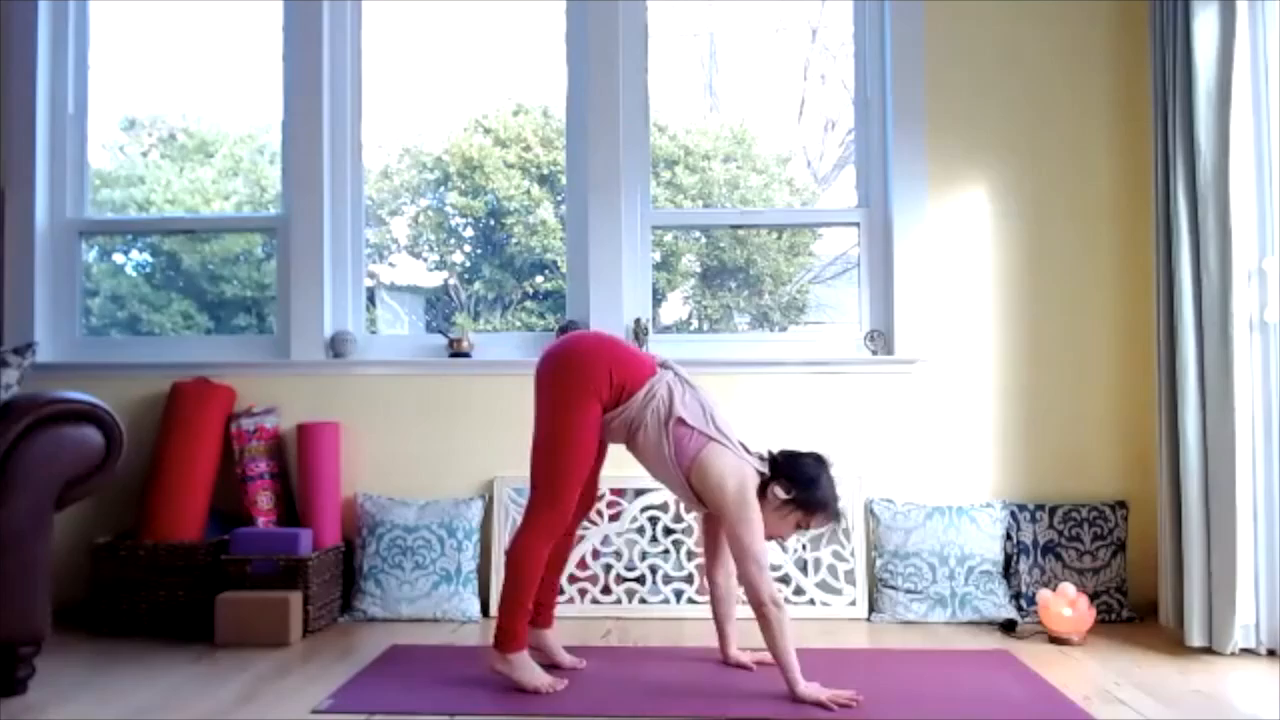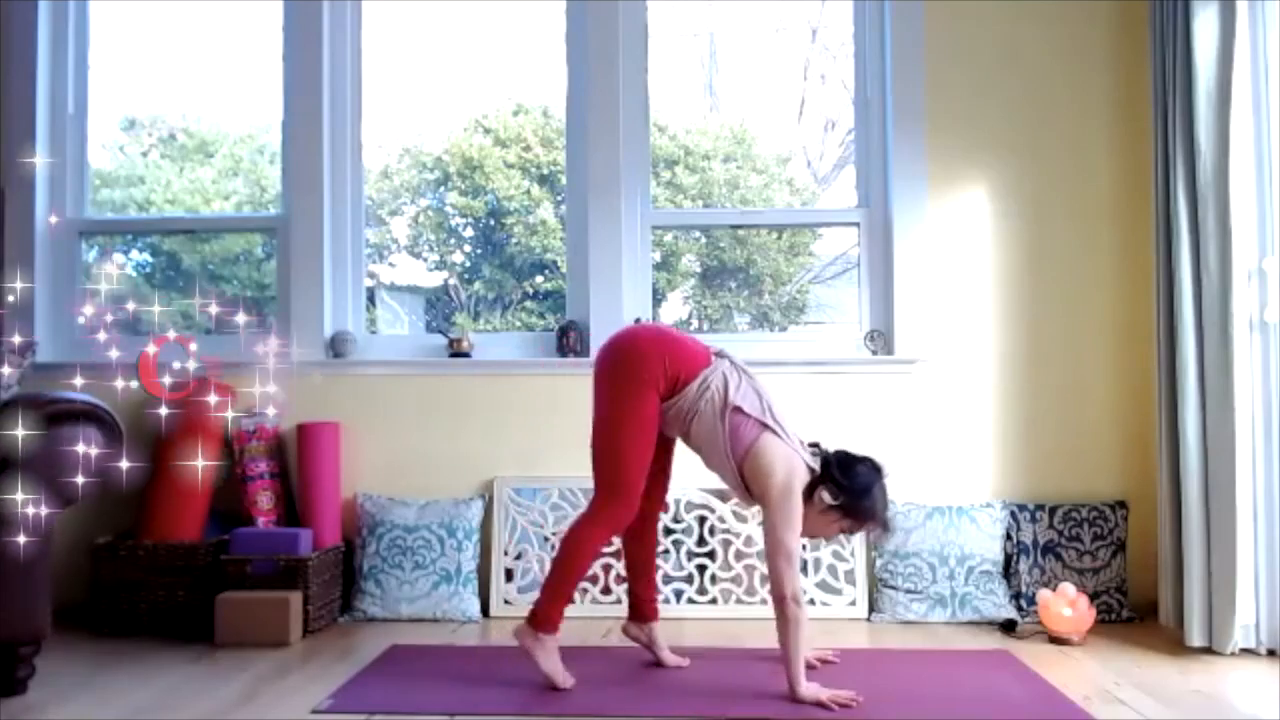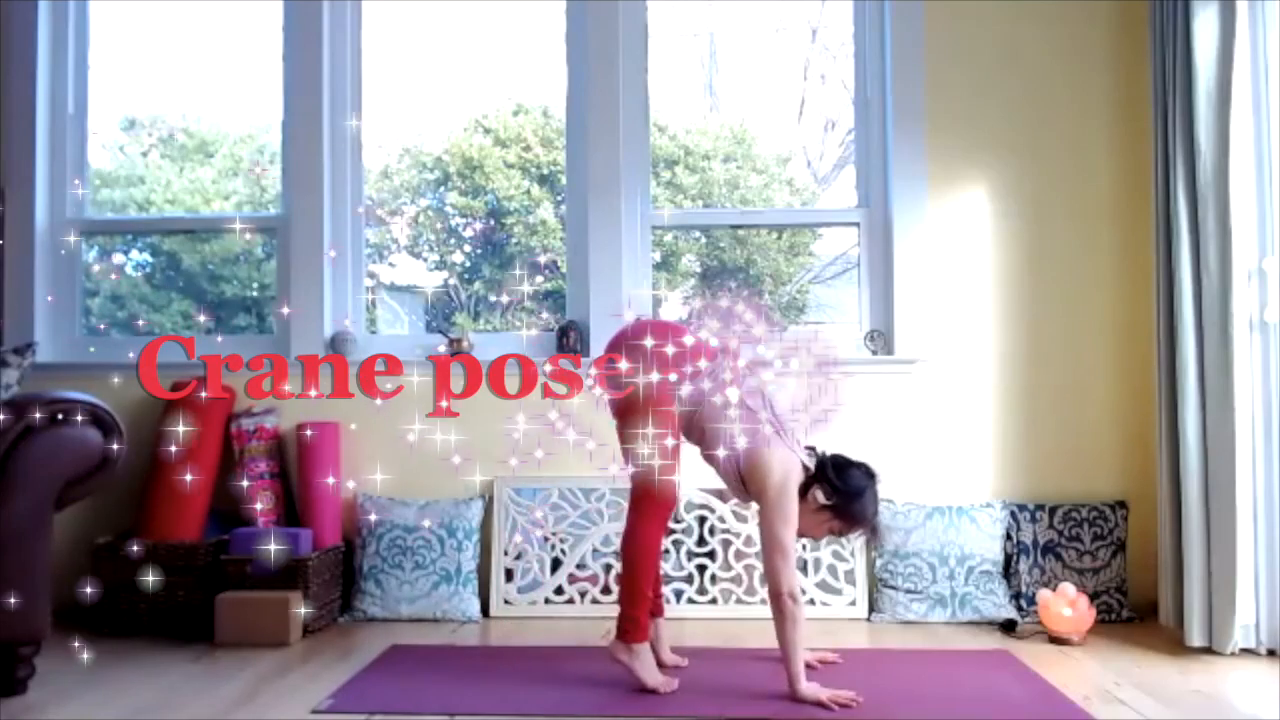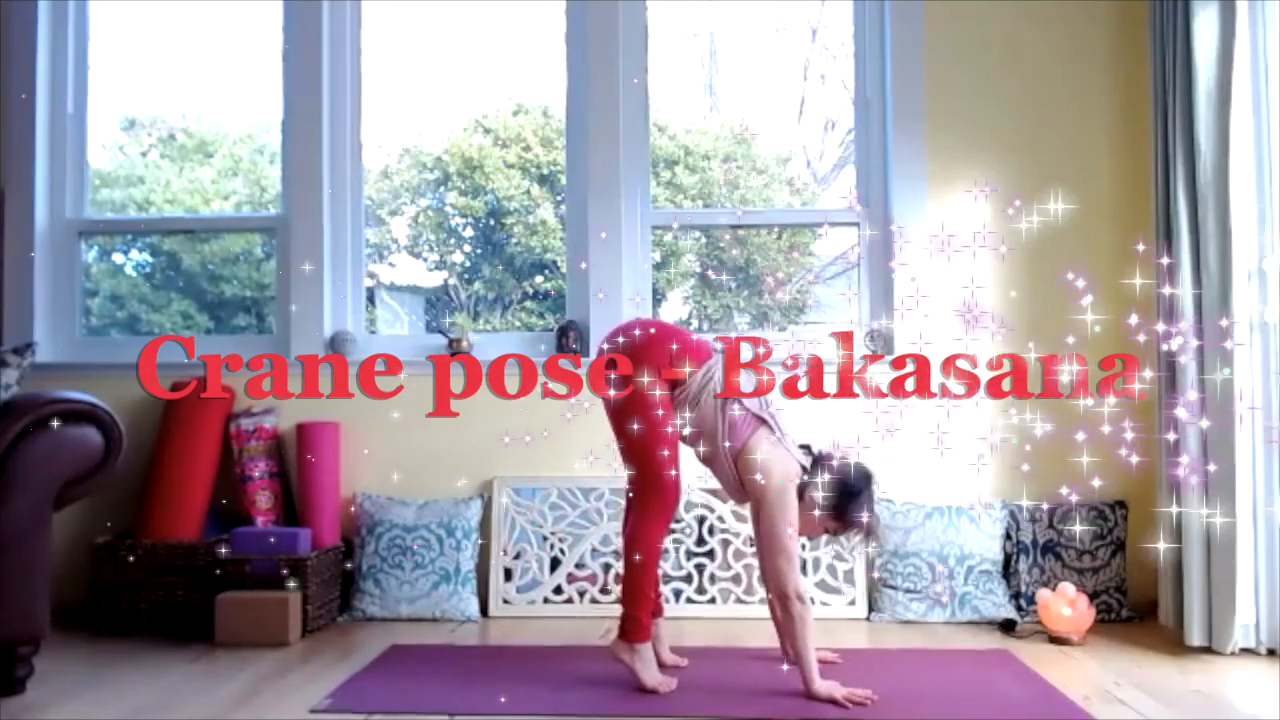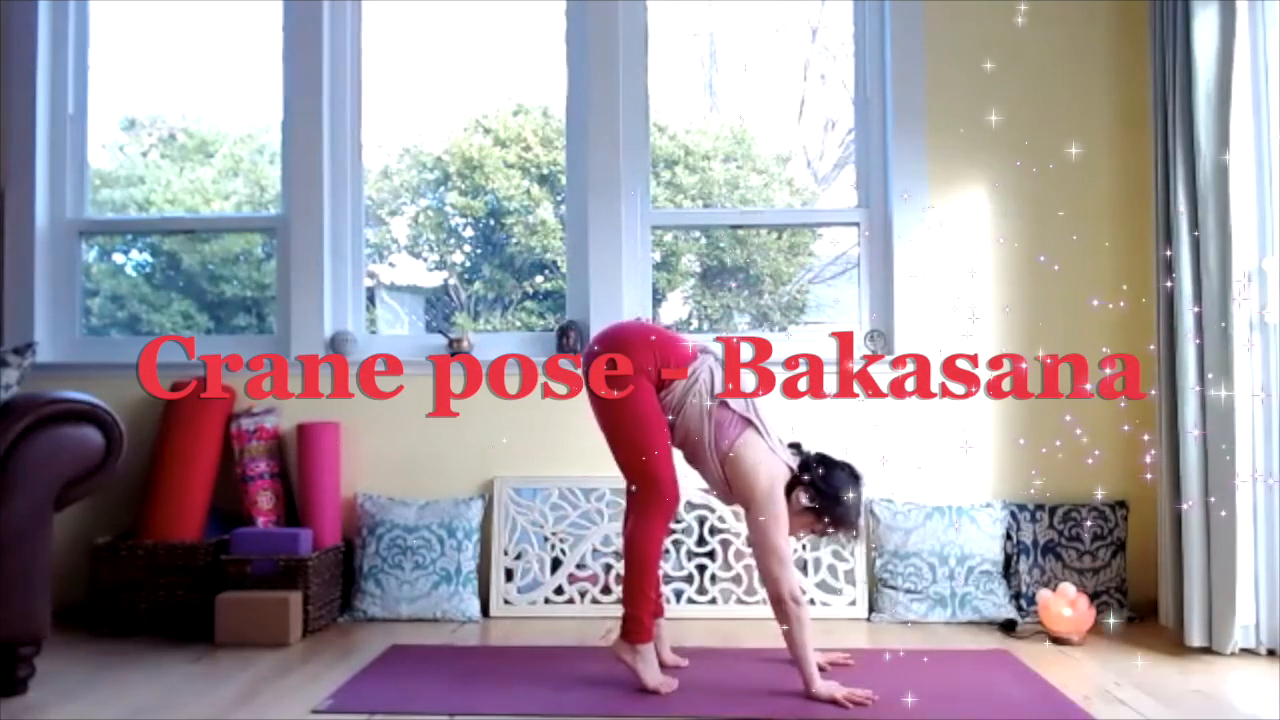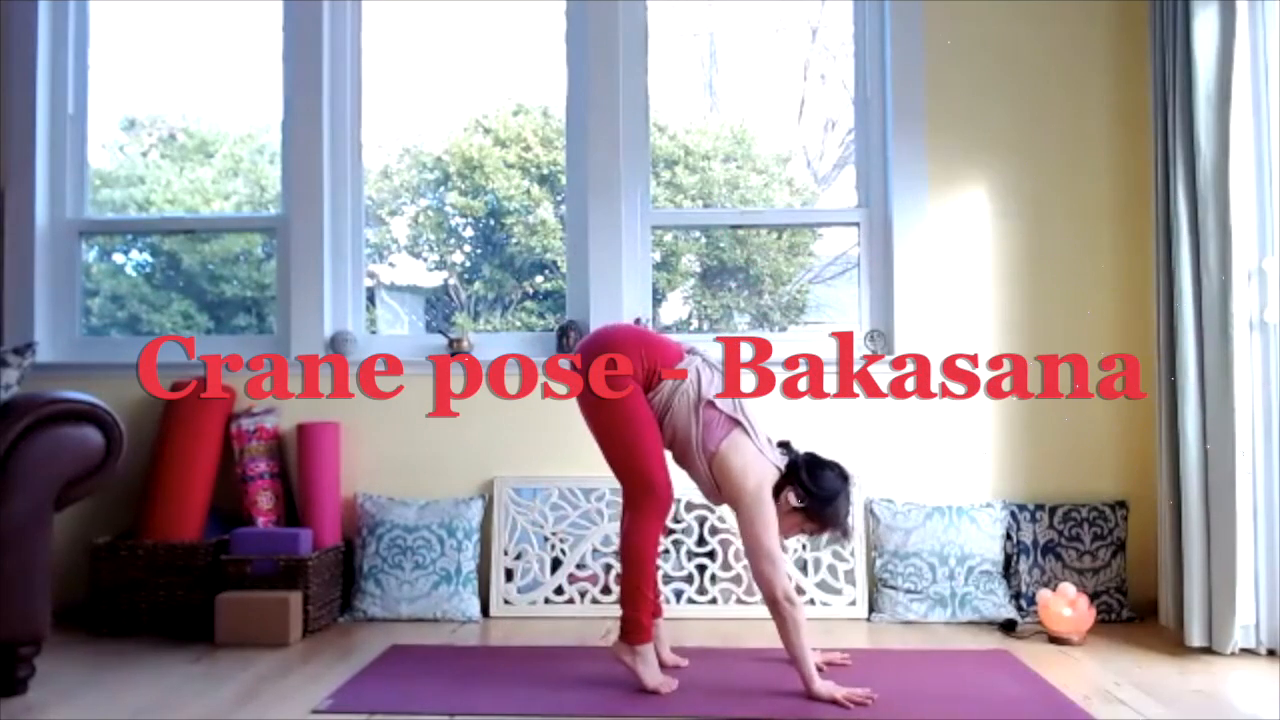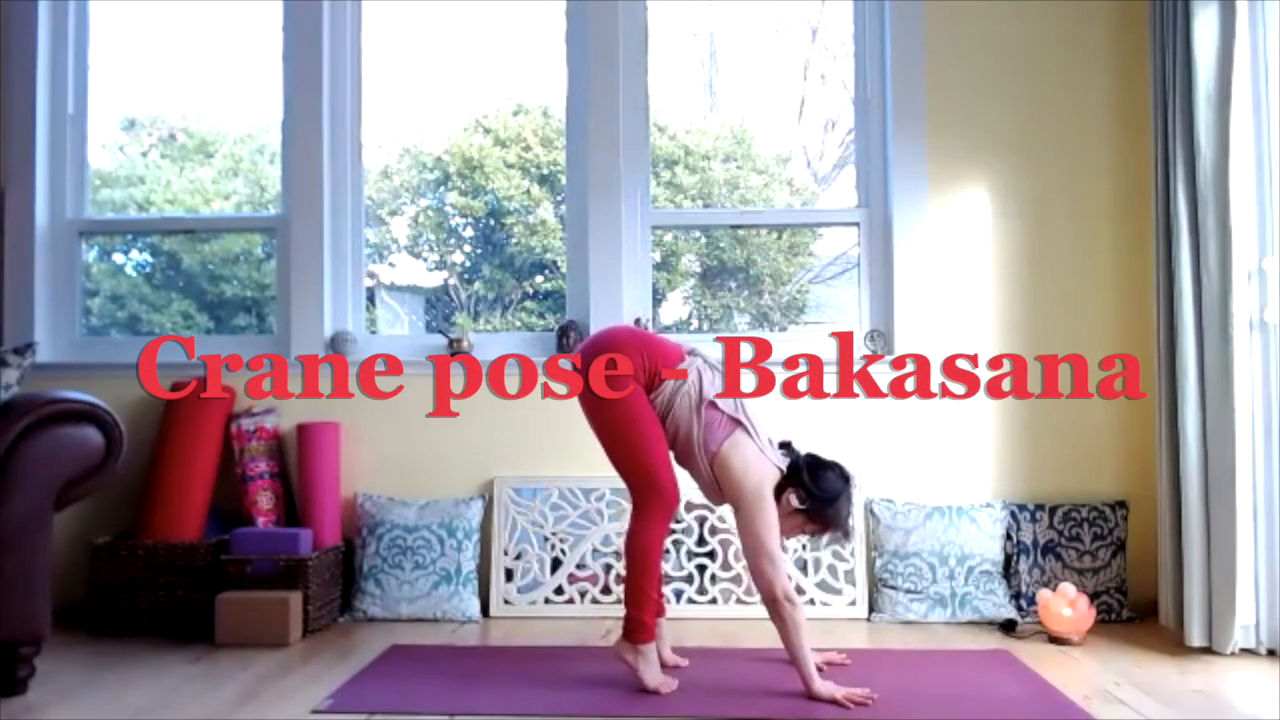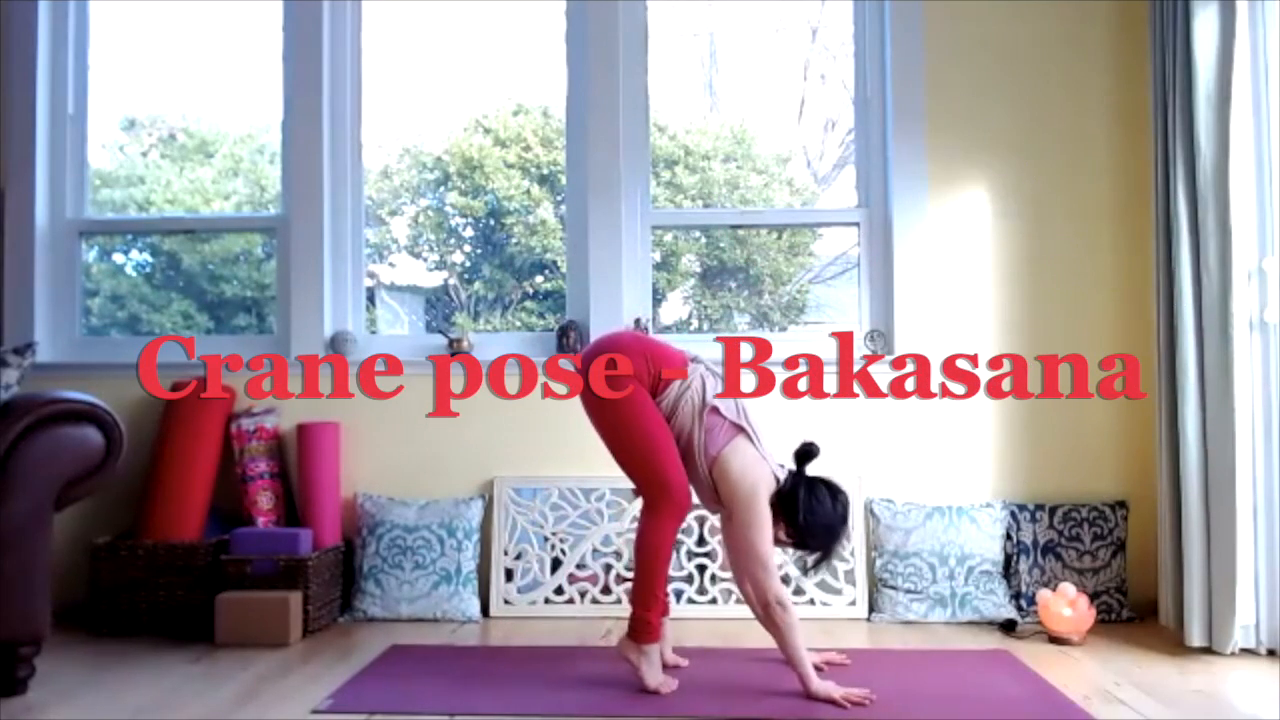
dt=0.5s
person 1, frame 1
left shoulder: (728, 482)
right shoulder: (737, 487)
left elbow: (721, 566)
right elbow: (765, 597)
left wrist: (729, 648)
right wrist: (799, 684)
left hip: (603, 371)
right hip: (586, 368)
left knee: (576, 510)
right knee: (551, 517)
left ankle: (538, 627)
right ankle: (509, 649)
person 1, frame 2
left shoulder: (794, 471)
right shoulder: (785, 481)
left elbow: (781, 580)
right elbow: (789, 592)
left wrist: (794, 648)
right wrist: (799, 685)
left hip: (659, 364)
right hip: (643, 362)
left knee: (647, 504)
right knee: (617, 507)
left ankle: (643, 621)
right ankle: (541, 629)
person 1, frame 3
left shoulder: (792, 469)
right shoulder: (783, 480)
left elbow: (781, 580)
right elbow: (786, 590)
left wrist: (792, 650)
right wrist: (799, 683)
left hip: (666, 364)
right hip: (647, 356)
left knee: (654, 502)
right knee: (654, 504)
left ankle: (651, 627)
right ankle: (631, 640)
person 1, frame 4
left shoulder: (775, 474)
right shoulder: (779, 484)
left elbow: (772, 573)
right elbow: (792, 592)
left wrist: (791, 649)
right wrist: (813, 681)
left hip: (658, 360)
right hip: (639, 356)
left knee: (650, 500)
right knee: (658, 502)
left ankle: (651, 630)
right ankle: (635, 639)
person 1, frame 5
left shoulder: (780, 474)
right shoulder: (767, 486)
left elbow: (781, 582)
right elbow: (787, 593)
left wrist: (805, 654)
right wrist: (813, 683)
left hip: (647, 362)
right hip: (626, 357)
left knee: (648, 500)
right knee: (657, 502)
left ankle: (652, 631)
right ankle: (636, 641)
person 1, frame 6
left shoulder: (770, 474)
right shoulder: (755, 486)
left elbow: (776, 587)
right elbow: (781, 594)
left wrist: (804, 653)
right wrist: (813, 681)
left hip: (640, 364)
right hip: (616, 359)
left knee: (646, 500)
right knee: (652, 501)
left ankle: (651, 631)
right ankle: (636, 641)
person 1, frame 7
left shoulder: (767, 475)
right shoulder: (757, 486)
left elbow: (770, 583)
right elbow: (780, 593)
left wrist: (802, 653)
right wrist: (813, 682)
left hip: (646, 368)
right hip: (616, 361)
left knee: (655, 501)
right knee: (659, 500)
left ankle: (654, 631)
right ankle: (638, 640)
person 1, frame 8
left shoulder: (762, 485)
right shoulder: (752, 494)
left elbow: (748, 579)
right elbow: (773, 599)
left wrist: (798, 653)
right wrist: (811, 682)
left hip: (642, 371)
right hip: (620, 366)
left knee: (666, 501)
right knee: (670, 500)
left ankle: (656, 632)
right ankle: (642, 639)
